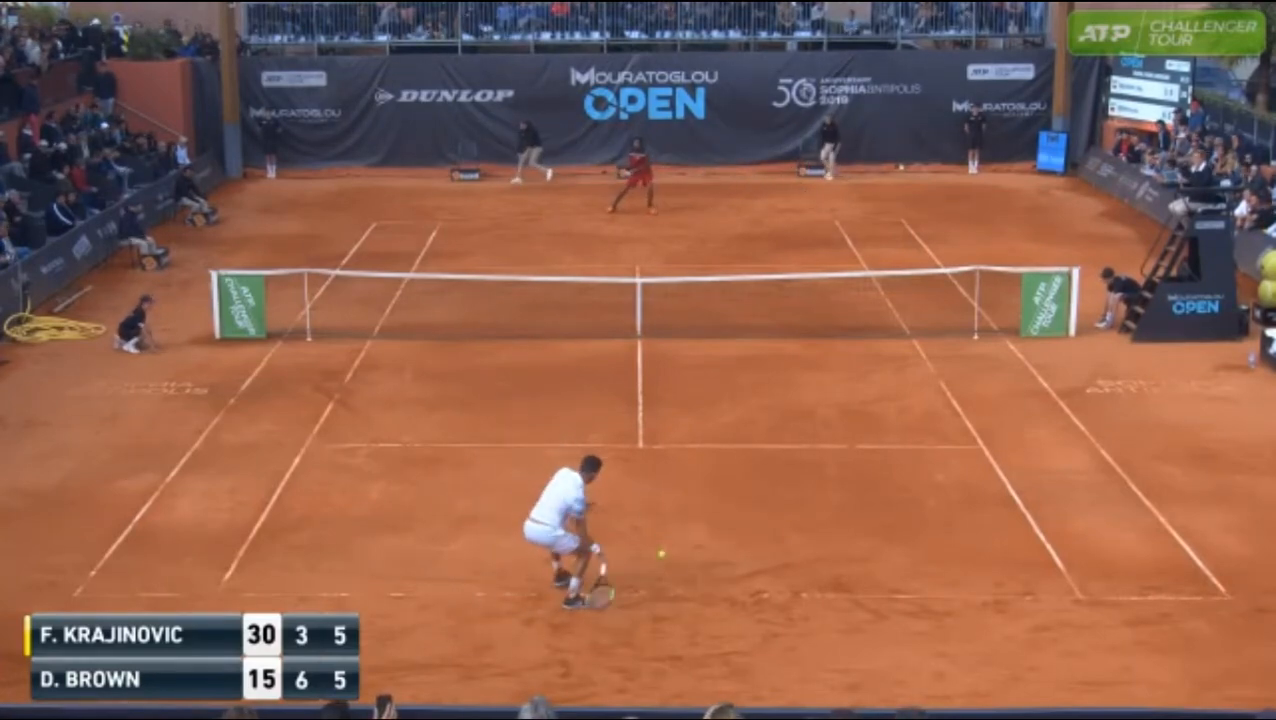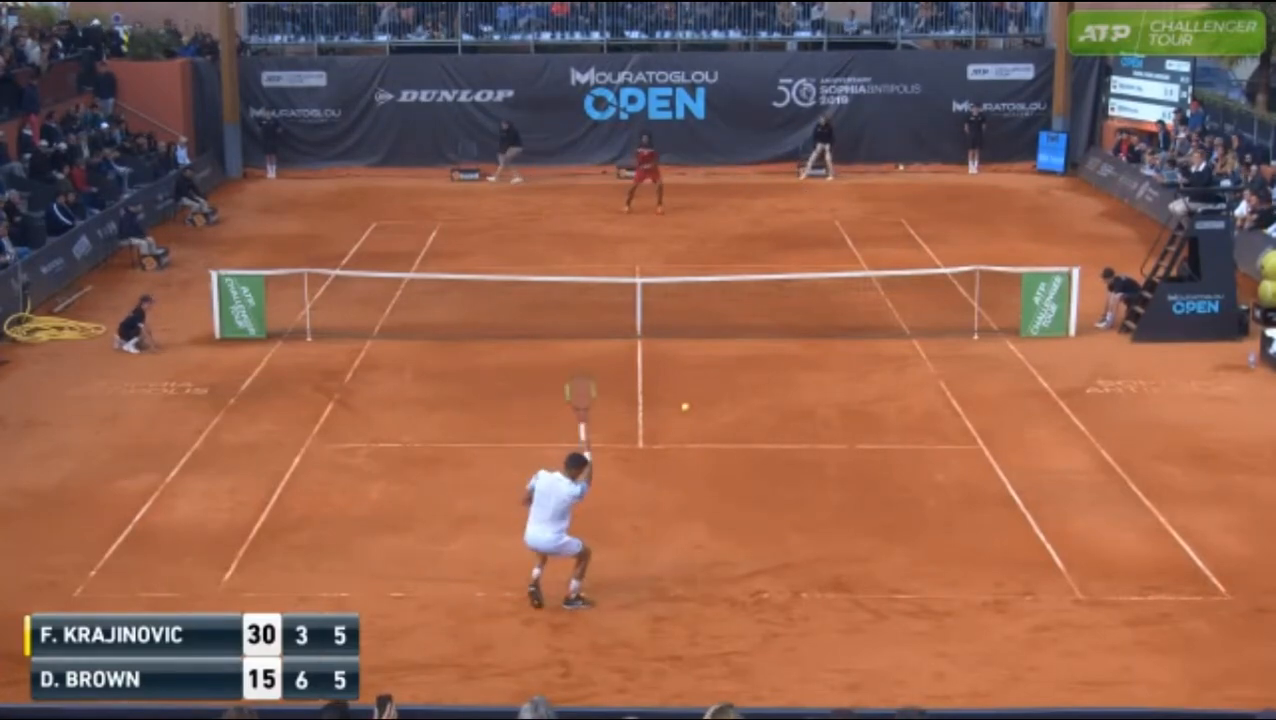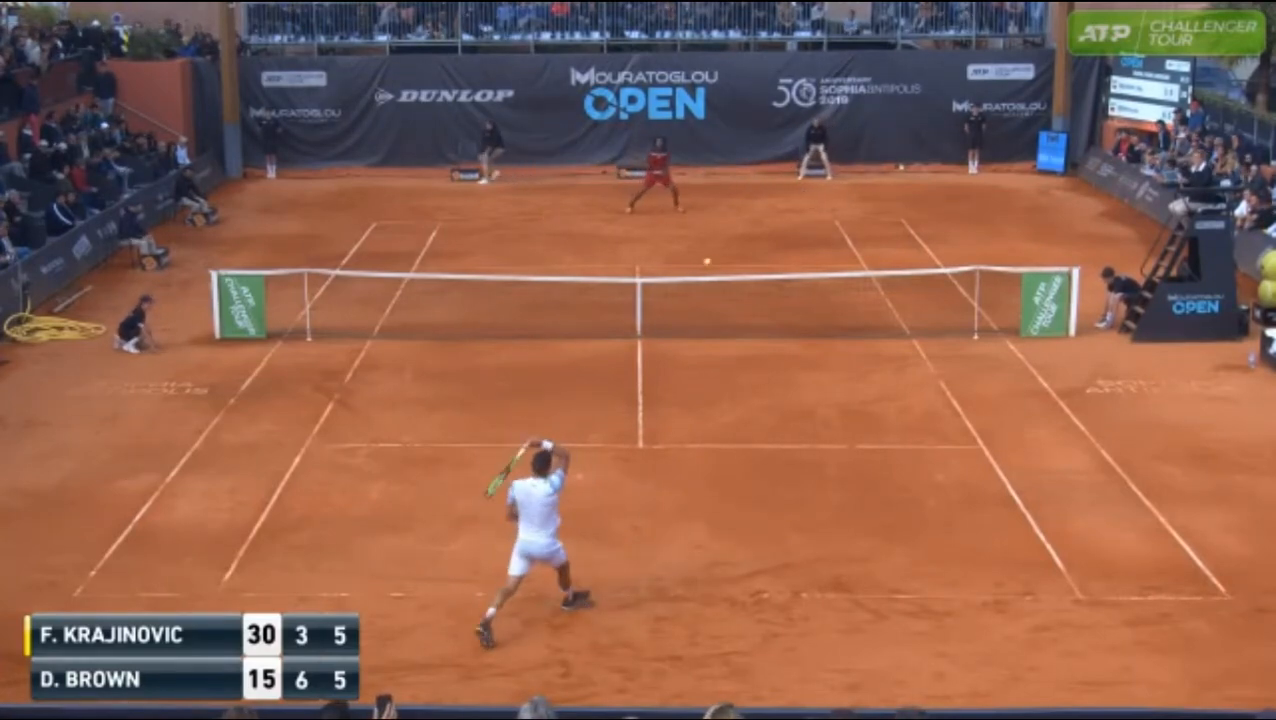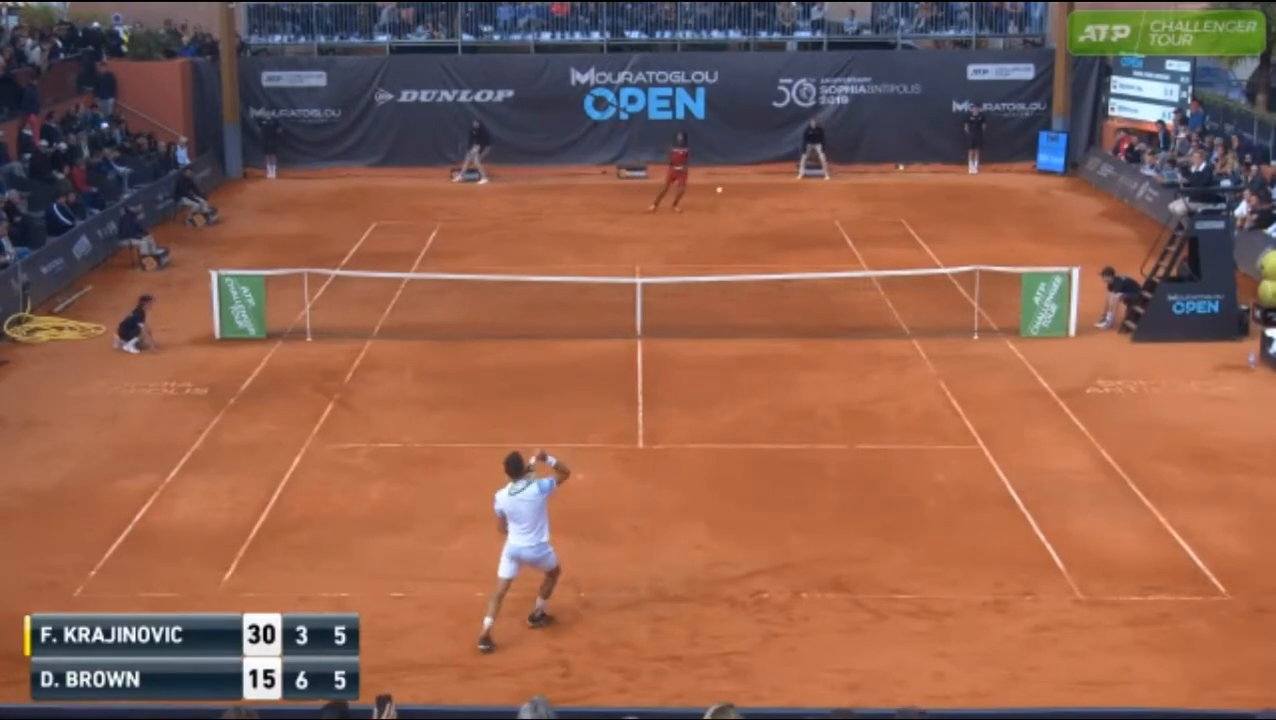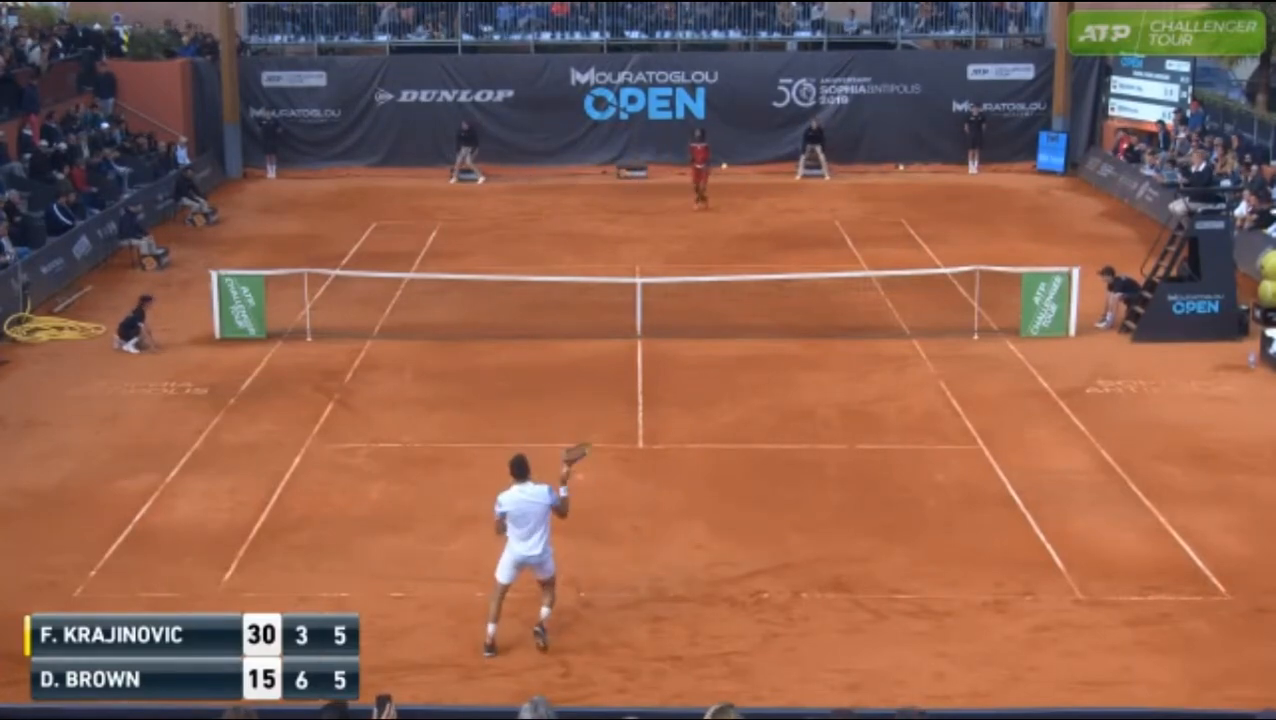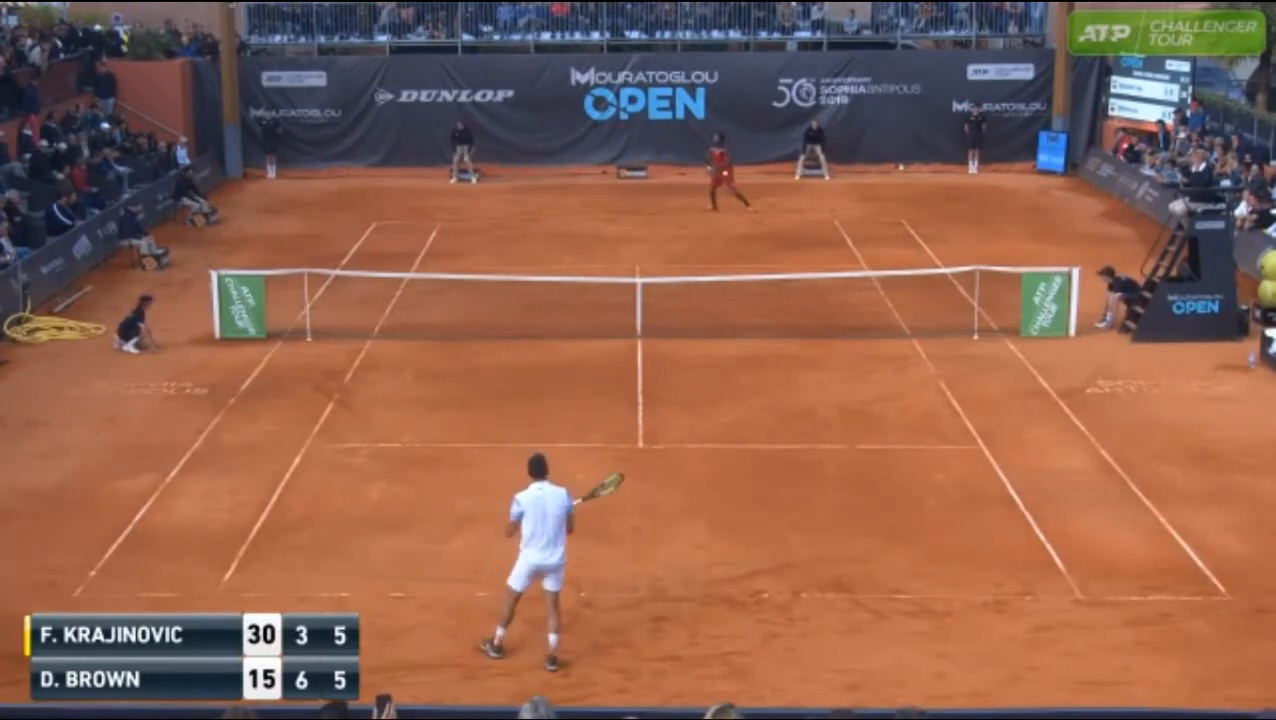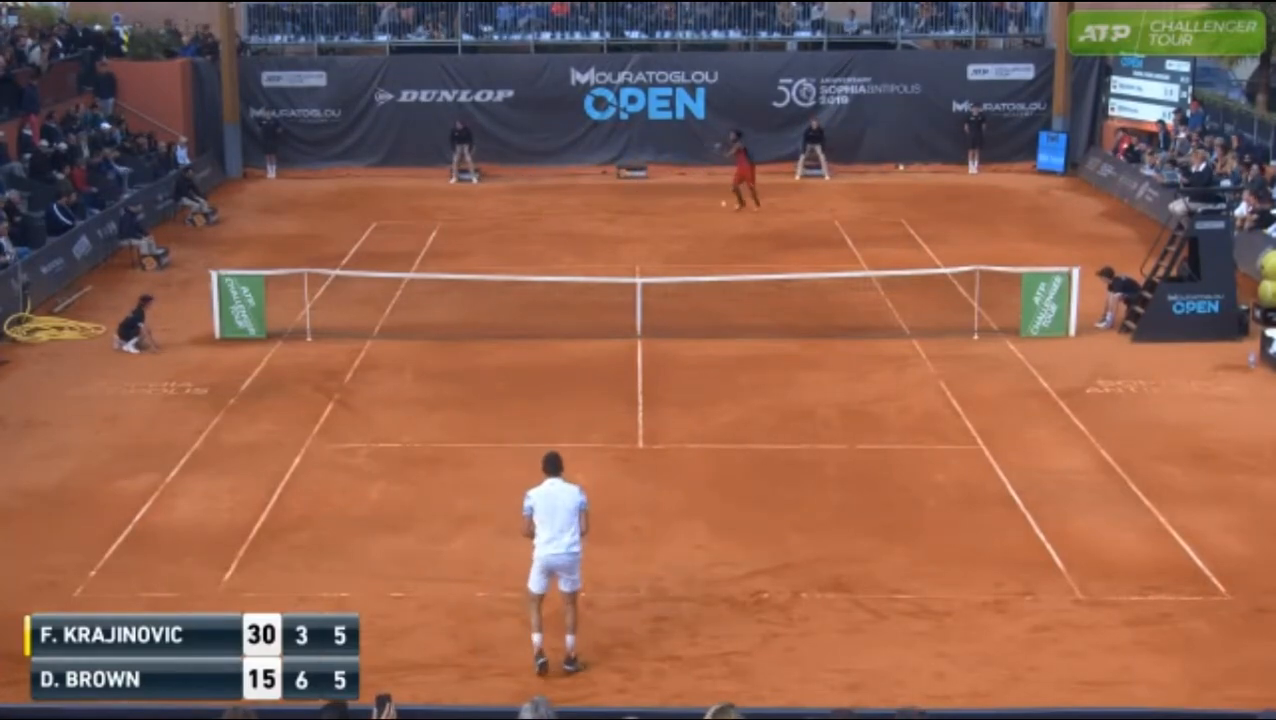
dt=0.2s
person 1, frame 1
left shoulder: (564, 473)
right shoulder: (578, 497)
right elbow: (580, 530)
right wrist: (594, 546)
left hip: (529, 528)
right hip: (545, 532)
left knee: (554, 539)
right knee: (584, 552)
left ankle: (558, 575)
right ankle: (572, 597)
person 1, frame 2
left shoulder: (540, 476)
right shoulder: (574, 491)
left elbow: (525, 500)
right elbow: (587, 481)
right wrist: (588, 459)
left hip: (530, 540)
right hip: (554, 543)
right knee: (584, 554)
left ankle: (535, 584)
right ankle: (572, 598)
person 1, frame 3
left shoulder: (516, 486)
right shoulder: (553, 485)
left elbow: (511, 514)
right elbow: (565, 455)
right wrist: (544, 444)
left hip: (524, 544)
right hip: (547, 546)
left knee: (510, 587)
right knee: (563, 566)
left ankle: (487, 622)
right ankle: (570, 599)
person 1, frame 4
left shoulder: (500, 497)
right shoulder: (540, 488)
left elbow: (502, 529)
right elbow: (565, 472)
right wrist: (544, 458)
left hip: (513, 548)
right hip: (538, 549)
left knee: (499, 592)
right knee: (554, 572)
left ankle: (484, 636)
right ankle: (538, 614)
person 1, frame 5
left shoulder: (503, 499)
right shoulder: (546, 492)
left elbow: (499, 530)
right elbow: (563, 514)
right wrist: (564, 486)
left hip: (514, 554)
right hip: (540, 554)
left knee: (498, 595)
right knee: (548, 588)
left ankle: (490, 643)
right ankle: (541, 625)
person 1, frame 6
left shoulder: (521, 499)
right shoulder: (563, 494)
left elbow: (510, 532)
right elbow: (570, 529)
left hip: (529, 559)
right hip: (555, 560)
left knee: (511, 601)
right knee: (553, 606)
left ankle: (497, 644)
right ankle: (552, 656)
person 1, frame 7
left shoulder: (532, 495)
right shoulder: (577, 492)
left elbow: (526, 531)
right elbow: (584, 529)
left hip: (543, 557)
right hip: (570, 557)
left knee: (535, 604)
right knee: (570, 604)
left ankle: (538, 652)
right ankle: (571, 657)
